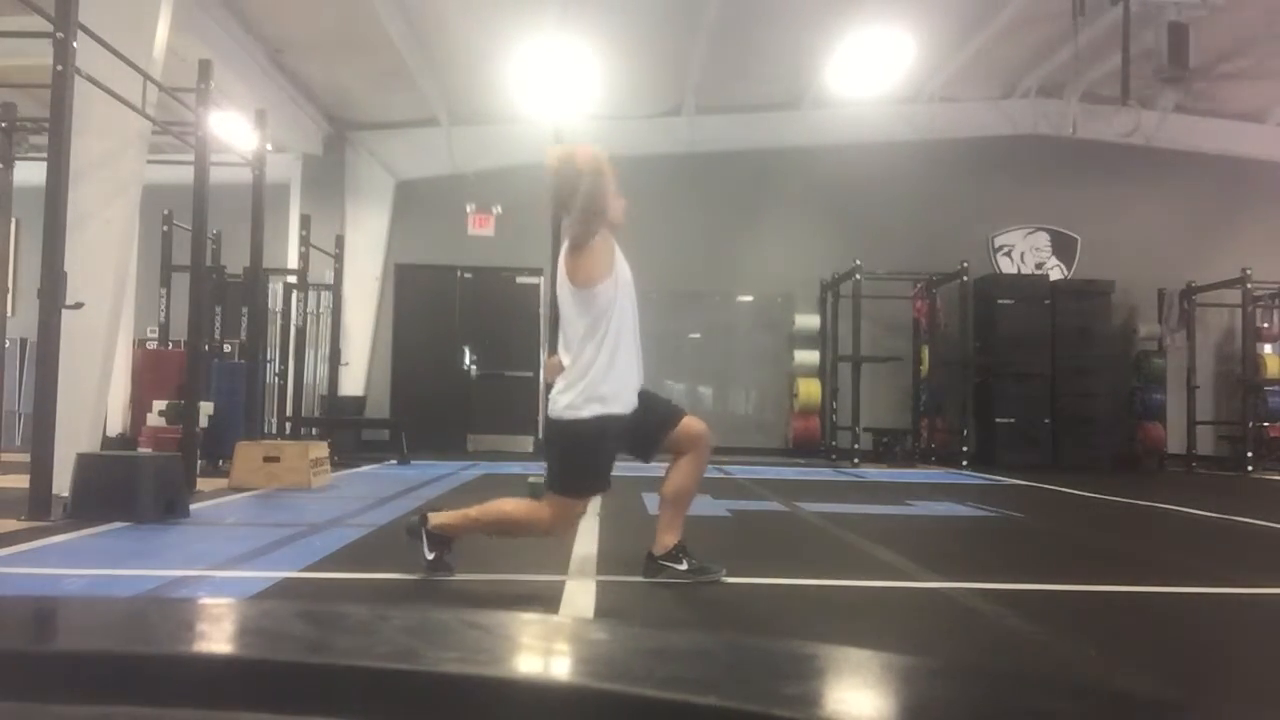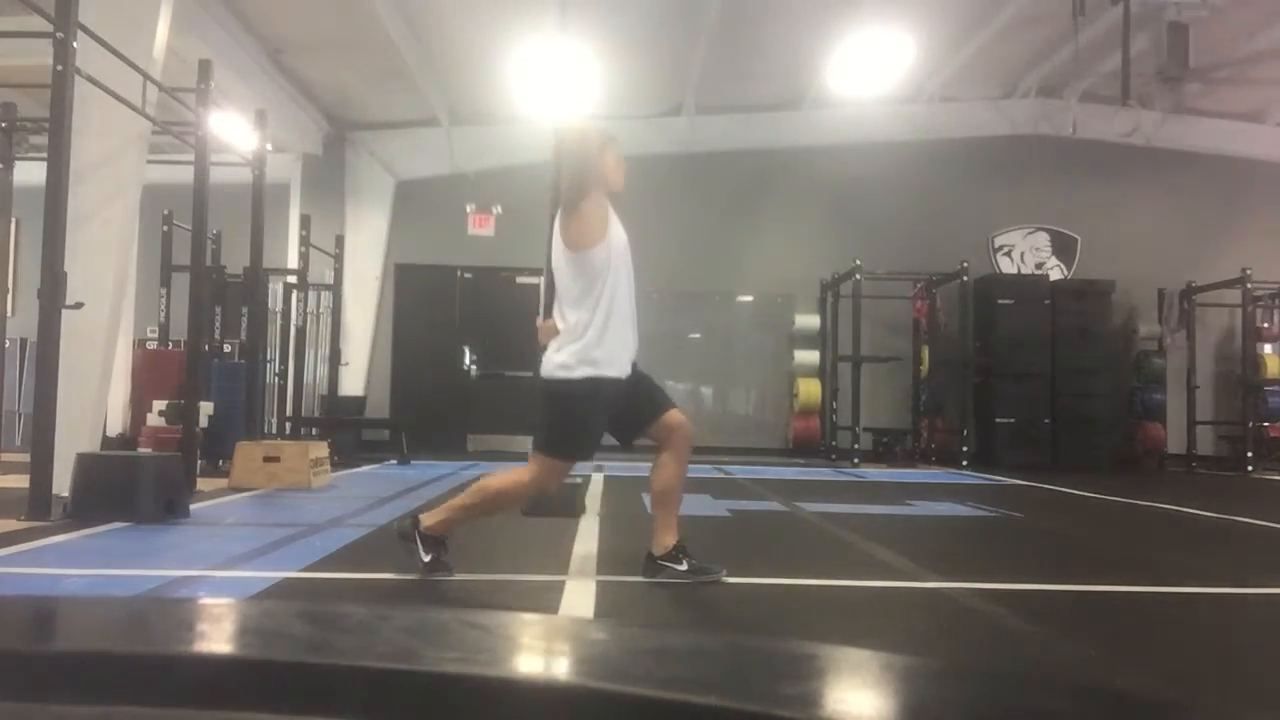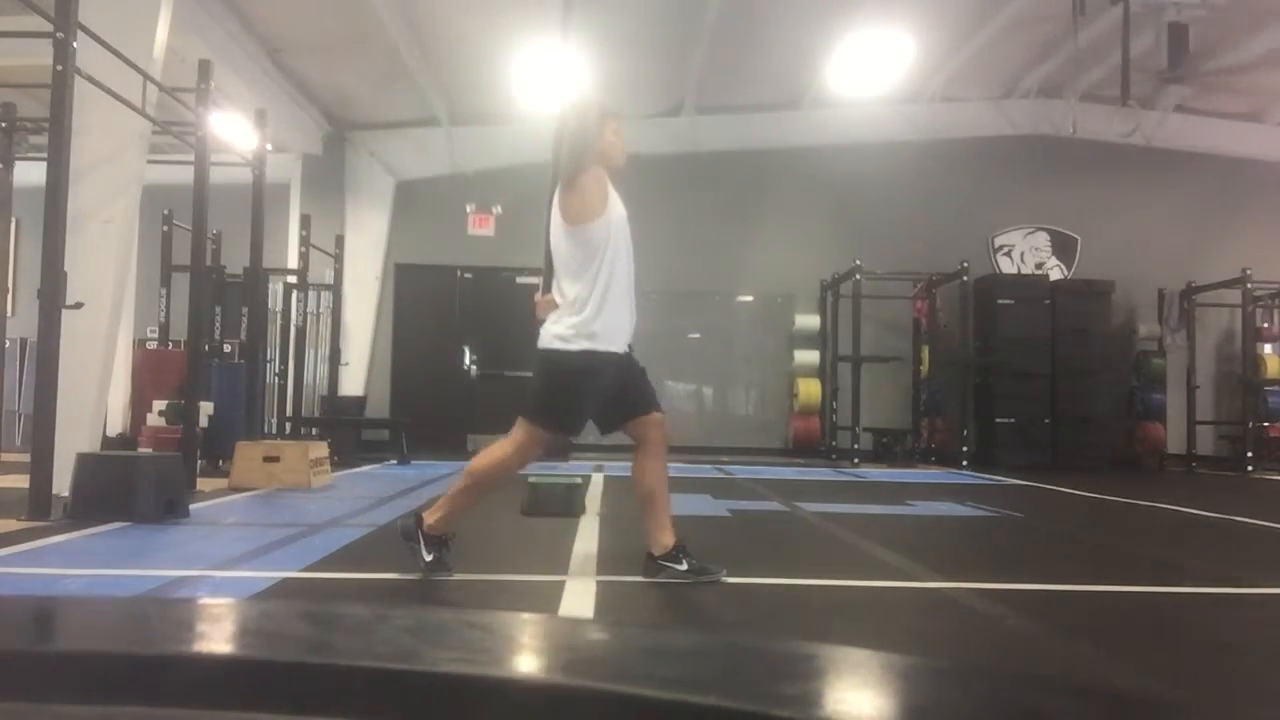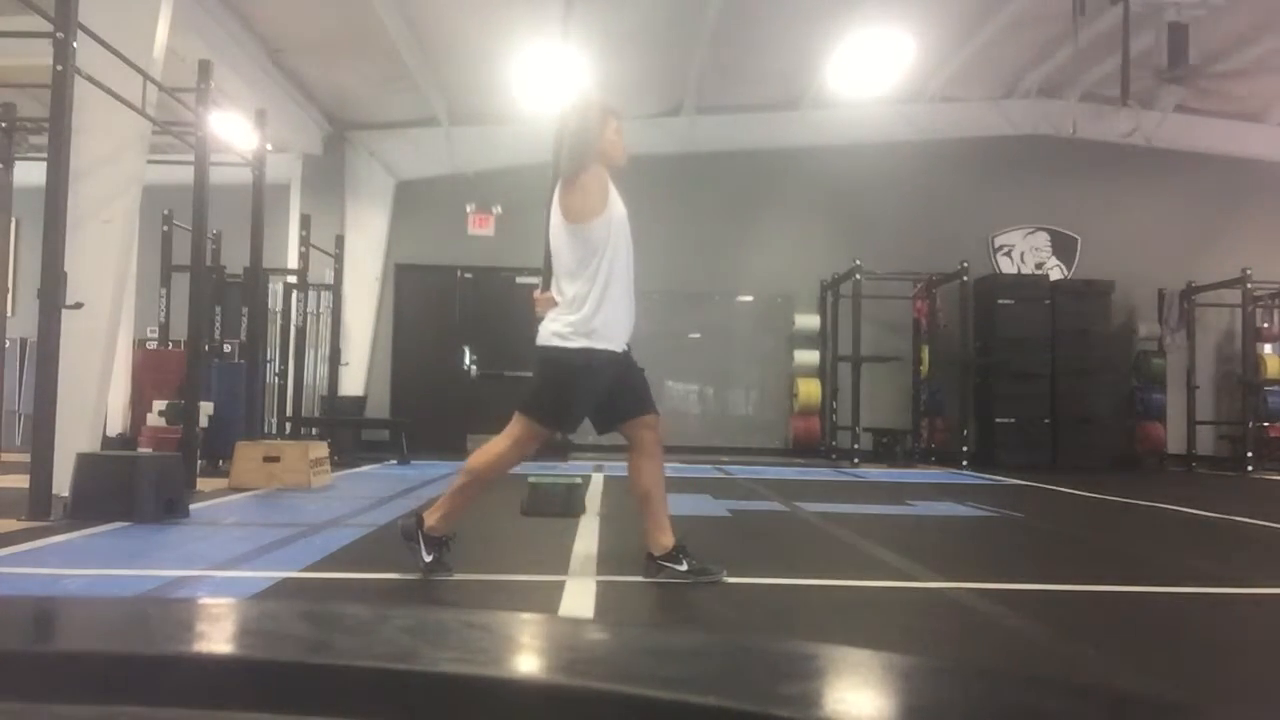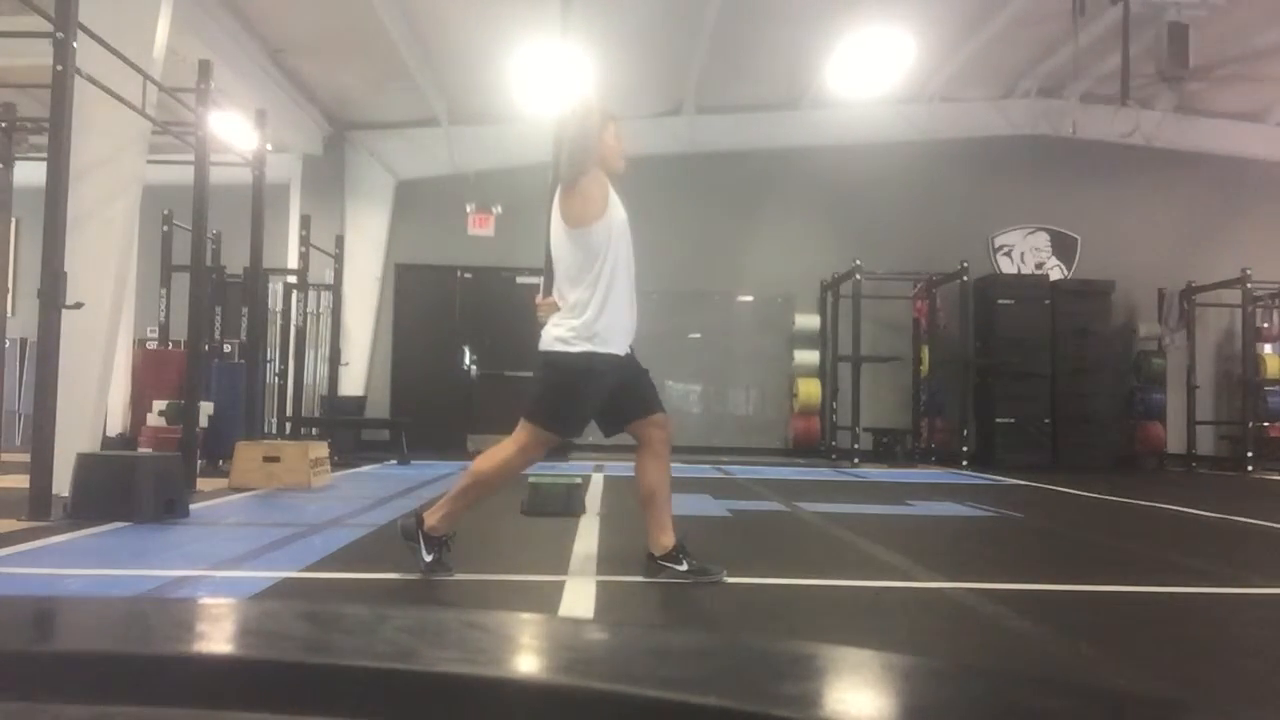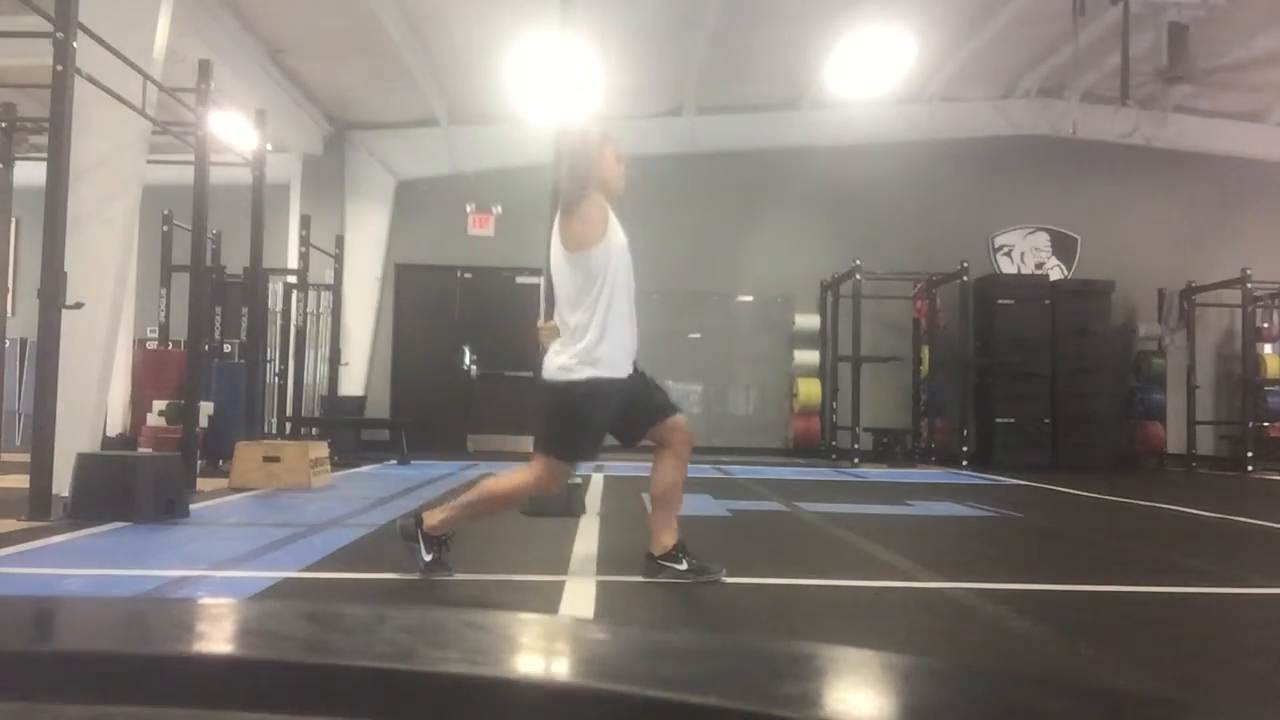
dt=0.2s
person 1, frame 1
left shoulder: (596, 250)
right shoulder: (587, 244)
right elbow: (593, 169)
right wrist: (575, 164)
left hip: (615, 398)
right hip: (589, 410)
left knee: (695, 438)
right knee: (554, 518)
left ankle: (665, 553)
right ankle: (435, 525)
person 1, frame 2
left shoulder: (593, 213)
right shoulder: (584, 207)
right elbow: (581, 144)
left hip: (610, 368)
right hip: (581, 374)
left knee: (677, 431)
right knee: (540, 478)
left ankle: (664, 553)
right ankle: (427, 527)
person 1, frame 3
left shoulder: (593, 190)
right shoulder: (584, 182)
right elbow: (579, 122)
left hip: (606, 347)
right hip: (578, 349)
left knee: (653, 434)
right knee: (524, 446)
left ankle: (664, 554)
right ankle: (429, 525)
person 1, frame 4
left shoulder: (593, 188)
right shoulder: (584, 180)
right elbow: (581, 125)
left hip: (604, 345)
right hip: (575, 347)
left knee: (648, 436)
right knee: (518, 442)
left ankle: (664, 554)
right ankle: (429, 526)
person 1, frame 5
left shoulder: (593, 191)
right shoulder: (584, 184)
right elbow: (580, 130)
left hip: (607, 348)
right hip: (579, 351)
left knee: (656, 434)
right knee: (526, 446)
left ankle: (665, 553)
right ankle: (430, 525)
person 1, frame 6
left shoulder: (593, 216)
right shoulder: (583, 209)
right elbow: (579, 156)
left hip: (611, 368)
right hip: (583, 375)
left knee: (676, 434)
right knee: (545, 477)
left ankle: (664, 553)
right ankle: (431, 525)
